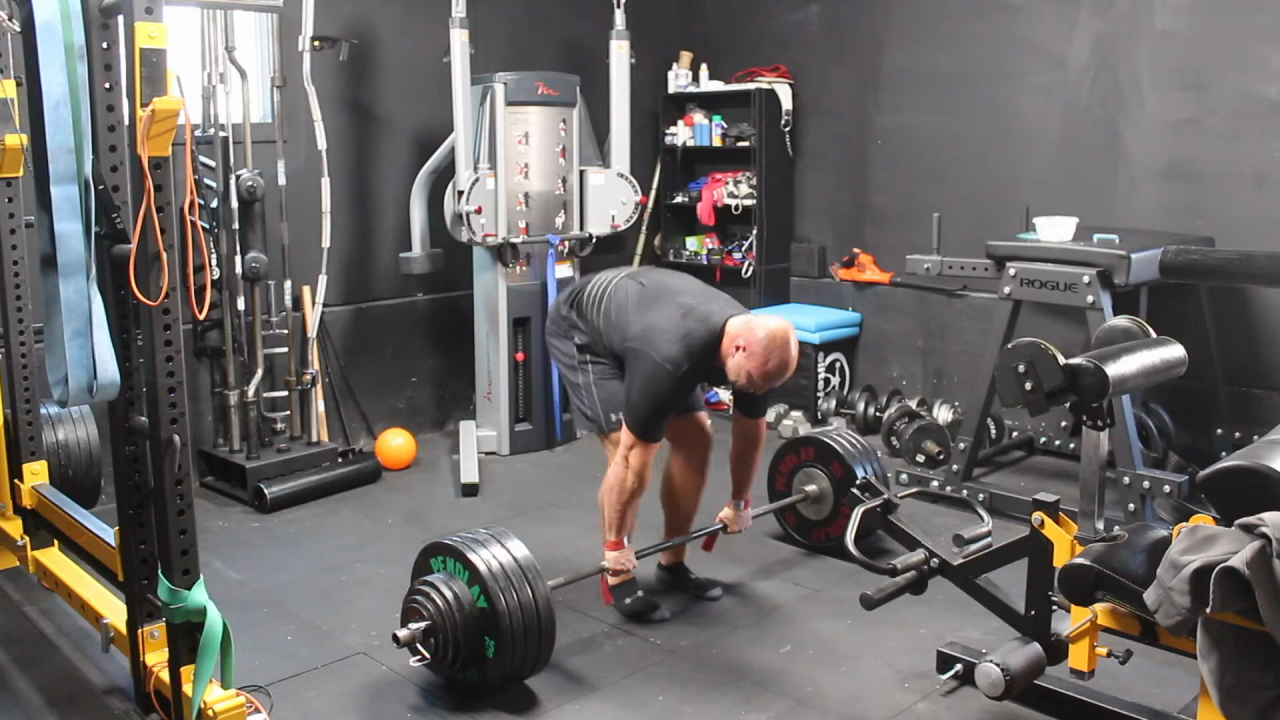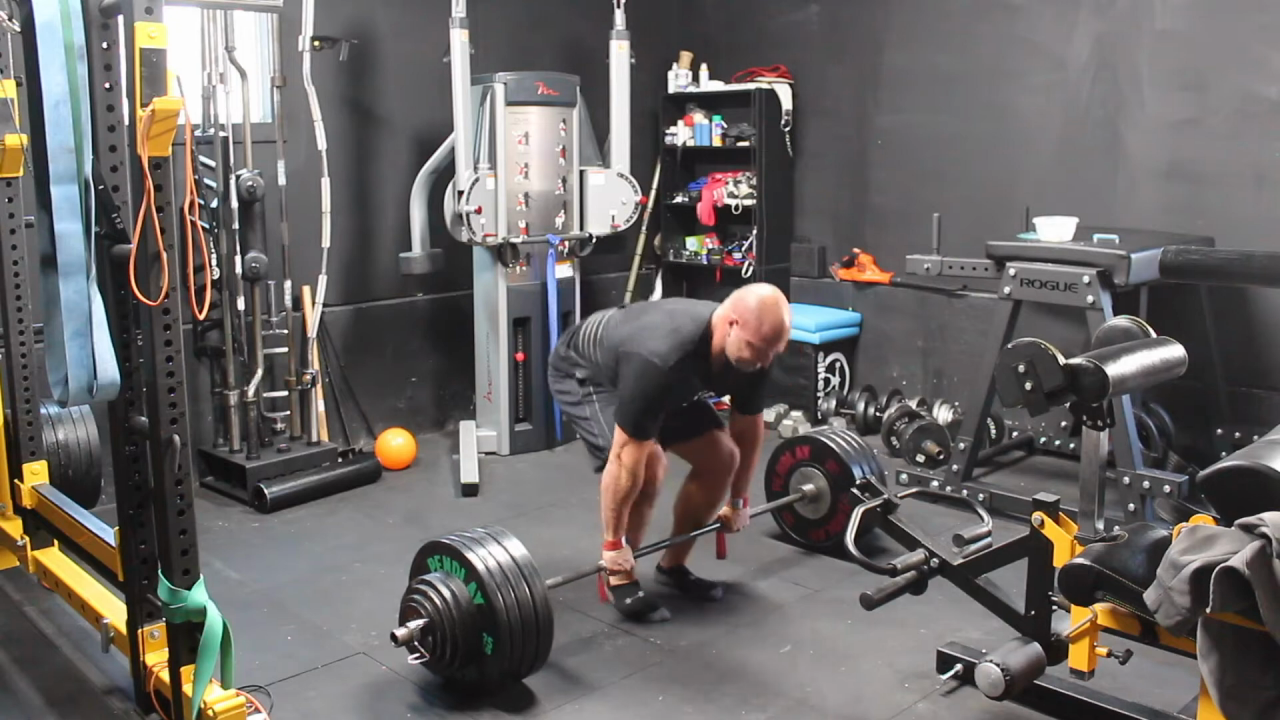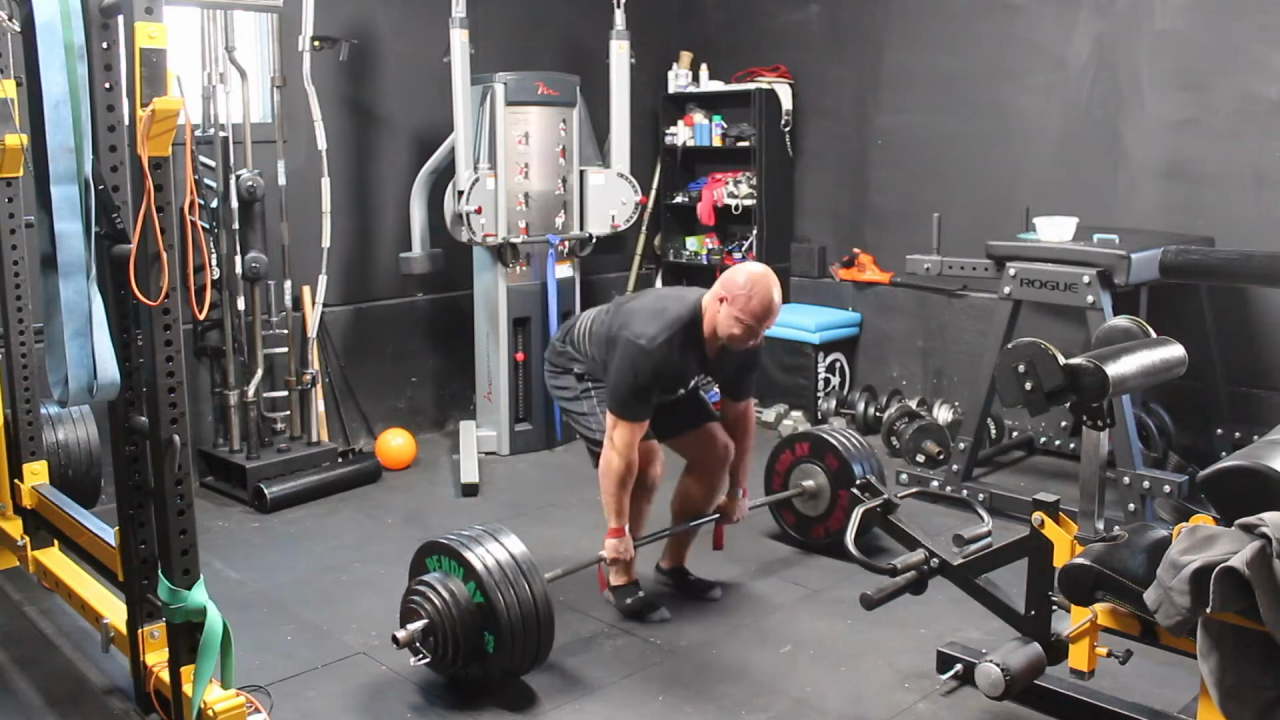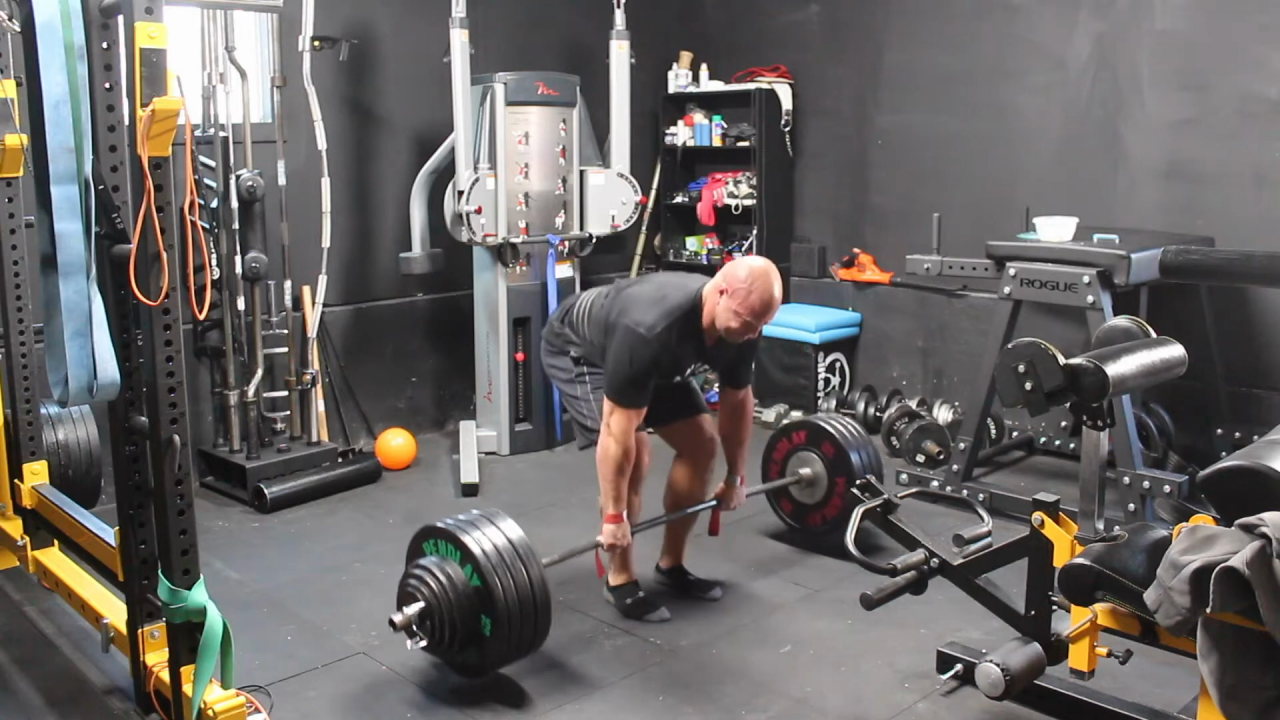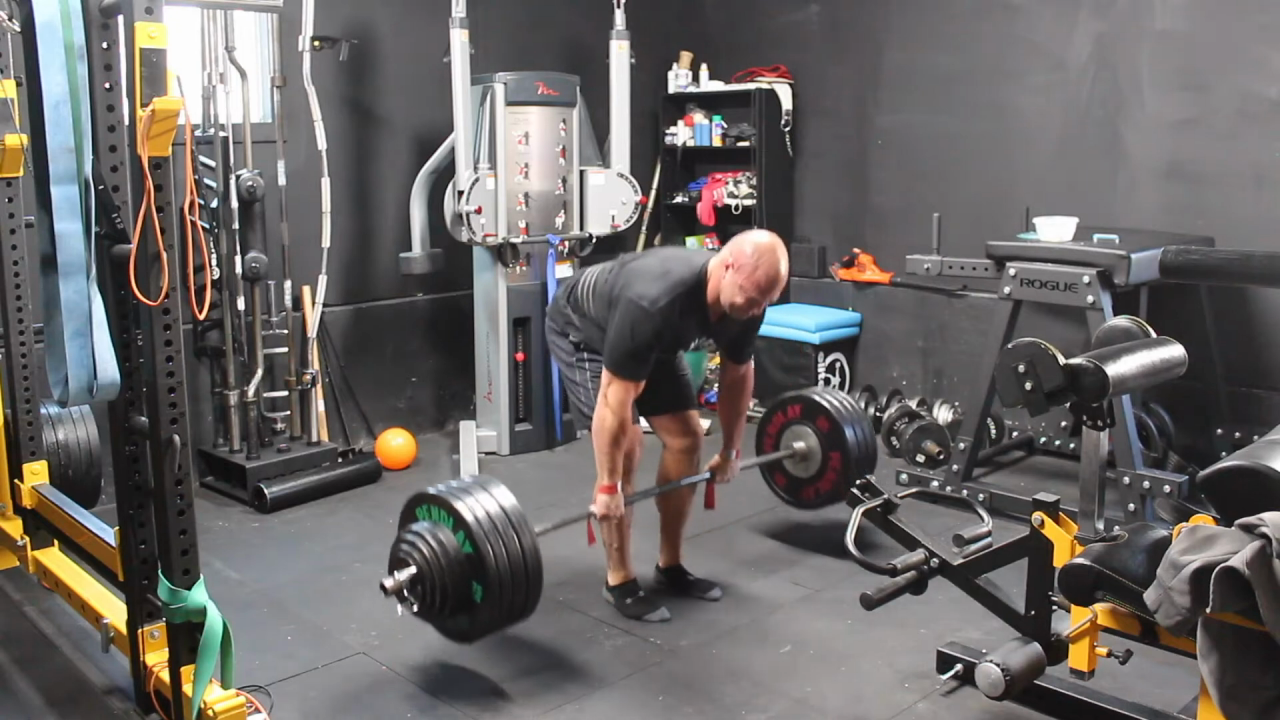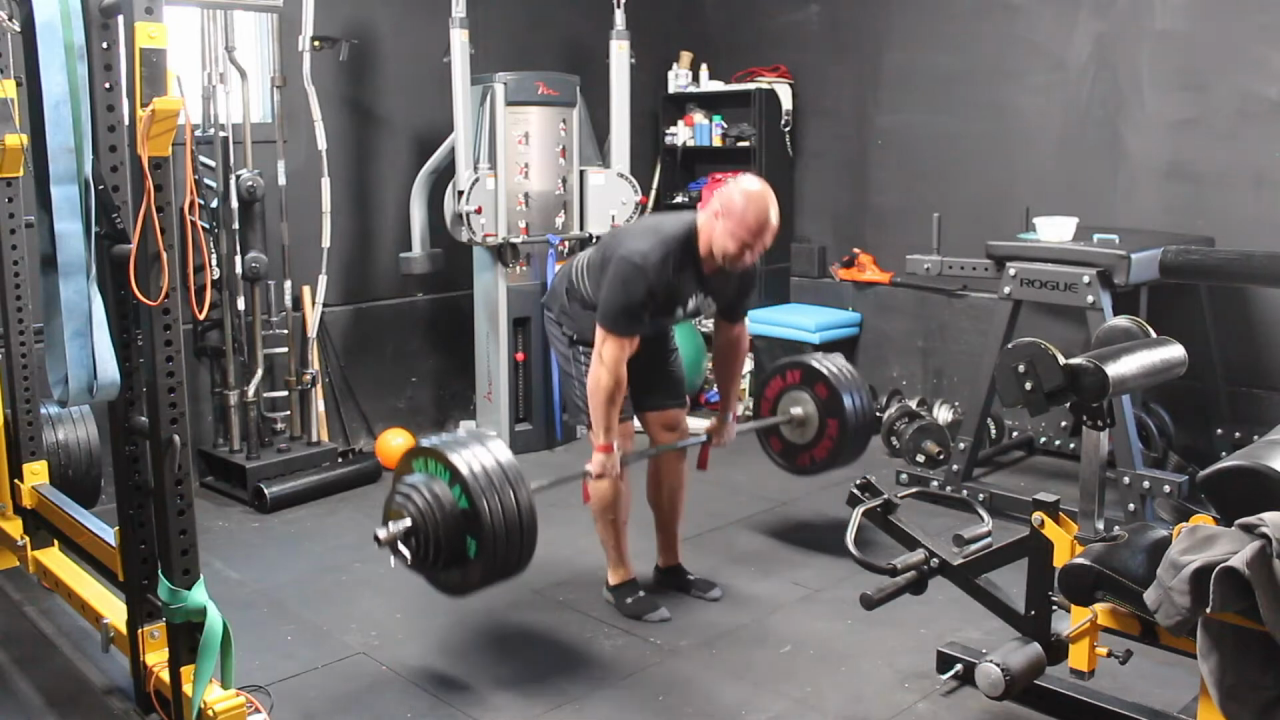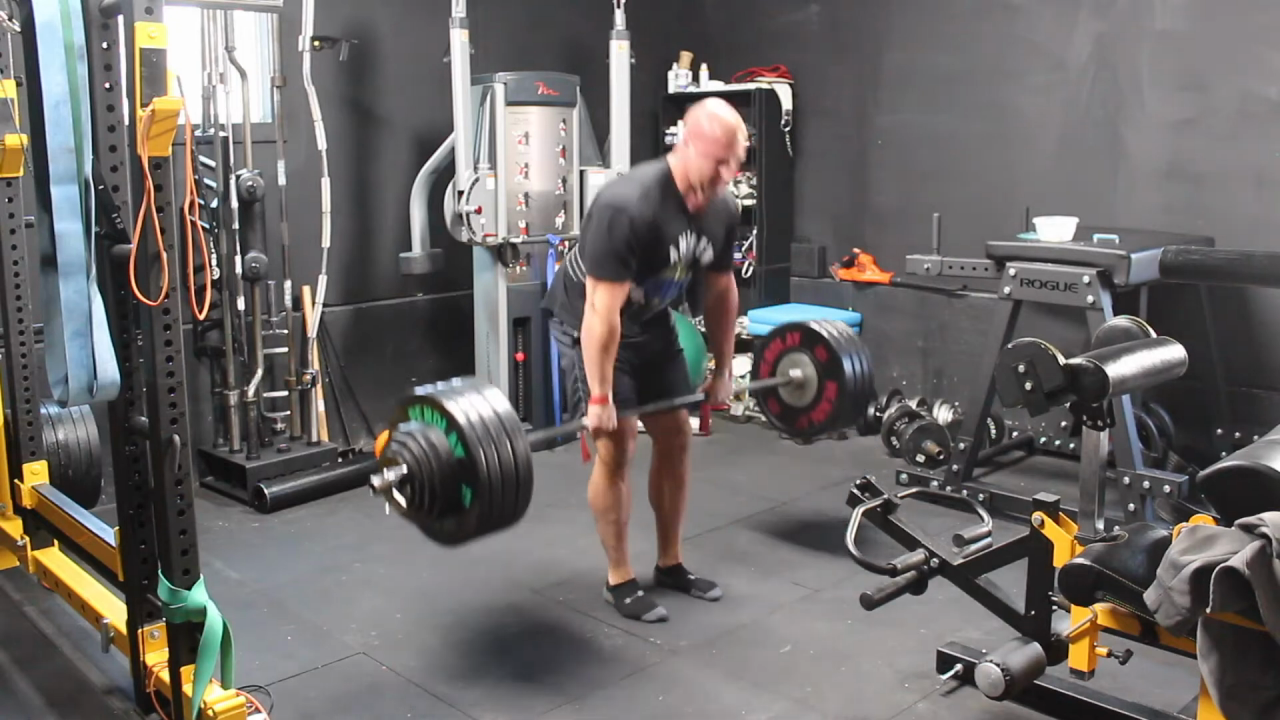
dt=0.2s
person 1, frame 1
left shoulder: (755, 347)
right shoulder: (668, 361)
left elbow: (750, 430)
right elbow: (633, 460)
left wrist: (739, 503)
right wrist: (615, 545)
right hip: (582, 330)
left knee: (696, 438)
right knee: (625, 449)
left ankle: (673, 562)
right ankle: (619, 580)
person 1, frame 2
left shoulder: (749, 348)
right shoulder: (660, 358)
left elbow: (748, 426)
right elbow: (626, 456)
left wrist: (738, 501)
right wrist: (613, 544)
right hip: (584, 374)
left knee: (721, 457)
right knee: (648, 467)
left ankle: (673, 565)
right ankle: (621, 579)
person 1, frame 3
left shoulder: (741, 340)
right shoulder: (650, 343)
left elbow: (739, 412)
right elbow: (621, 443)
left wrist: (737, 491)
right wrist: (616, 531)
right hip: (581, 369)
left knee: (718, 451)
right knee: (646, 464)
left ankle: (673, 565)
right ankle: (621, 579)
person 1, frame 4
left shoulder: (740, 328)
right shoulder: (650, 330)
left elbow: (737, 400)
right elbow: (618, 430)
left wrist: (735, 478)
right wrist: (614, 517)
right hip: (579, 351)
left knee: (703, 443)
right knee: (634, 457)
left ankle: (671, 565)
right ankle: (620, 580)
person 1, frame 5
left shoulder: (744, 303)
right shoulder: (653, 303)
left elbow: (737, 375)
right elbow: (616, 401)
left wrist: (730, 450)
right wrist: (607, 487)
right hip: (584, 331)
left knee: (686, 438)
right knee: (626, 449)
left ankle: (670, 566)
right ankle: (619, 580)
person 1, frame 6
left shoulder: (738, 265)
right shoulder: (645, 260)
left elbow: (732, 337)
right elbow: (611, 359)
left wrist: (726, 413)
right wrist: (604, 446)
left hip: (649, 327)
right hip: (584, 323)
left knee: (673, 436)
right knee: (619, 445)
left ankle: (669, 565)
right ankle: (619, 579)
person 1, frame 7
left shoulder: (722, 210)
right shoulder: (628, 206)
left elbow: (721, 291)
right elbow: (603, 310)
left wrist: (722, 369)
right wrist: (599, 399)
left hip: (651, 323)
right hip: (588, 319)
left knee: (676, 438)
right knee: (615, 445)
left ankle: (670, 564)
right ankle: (619, 579)
